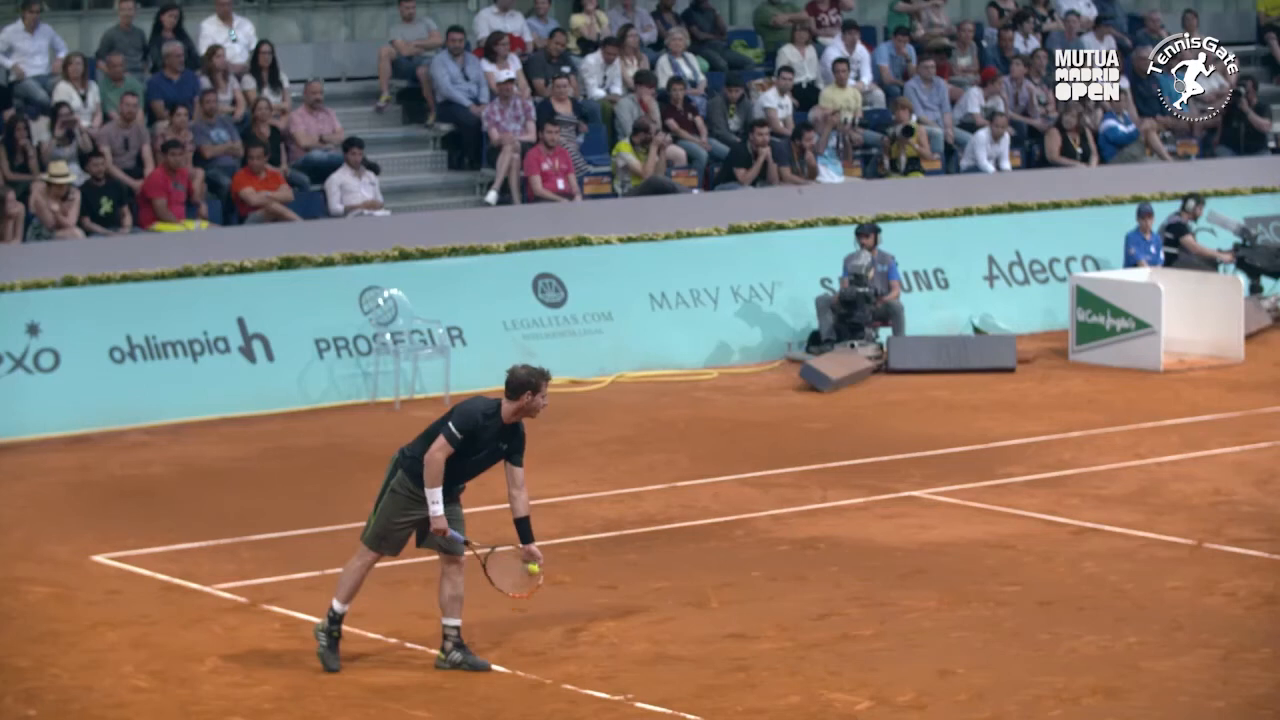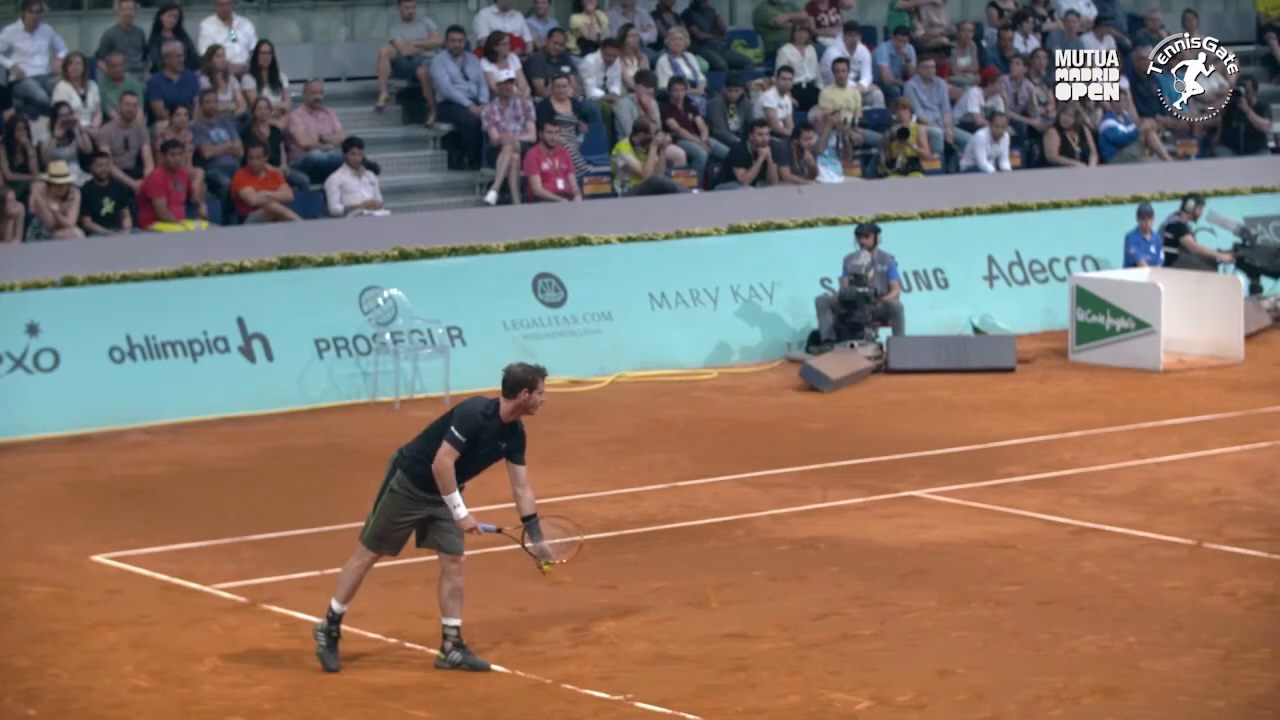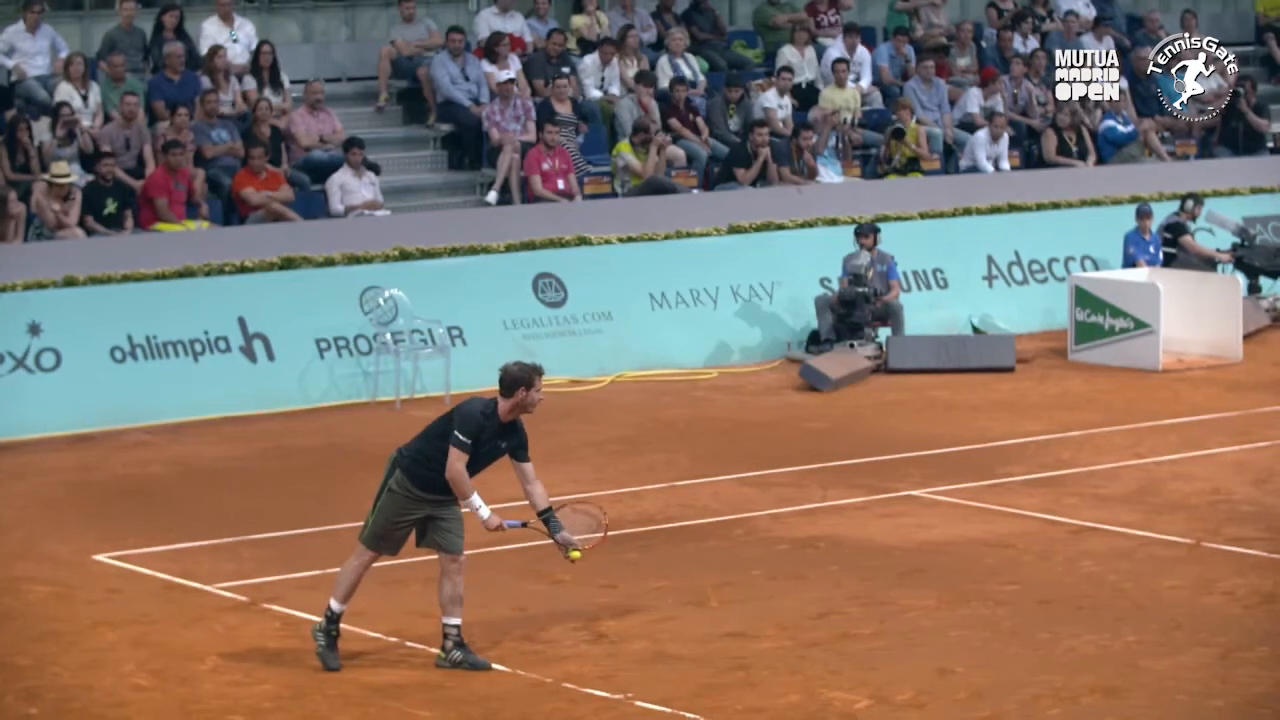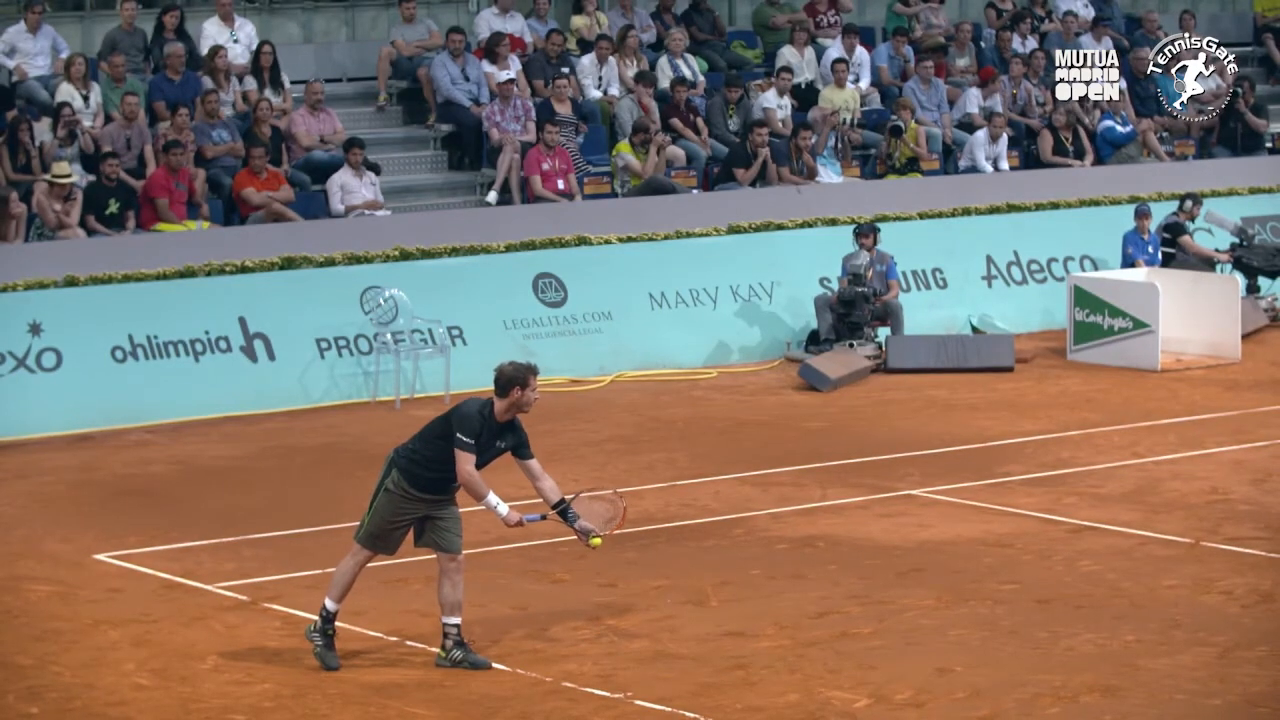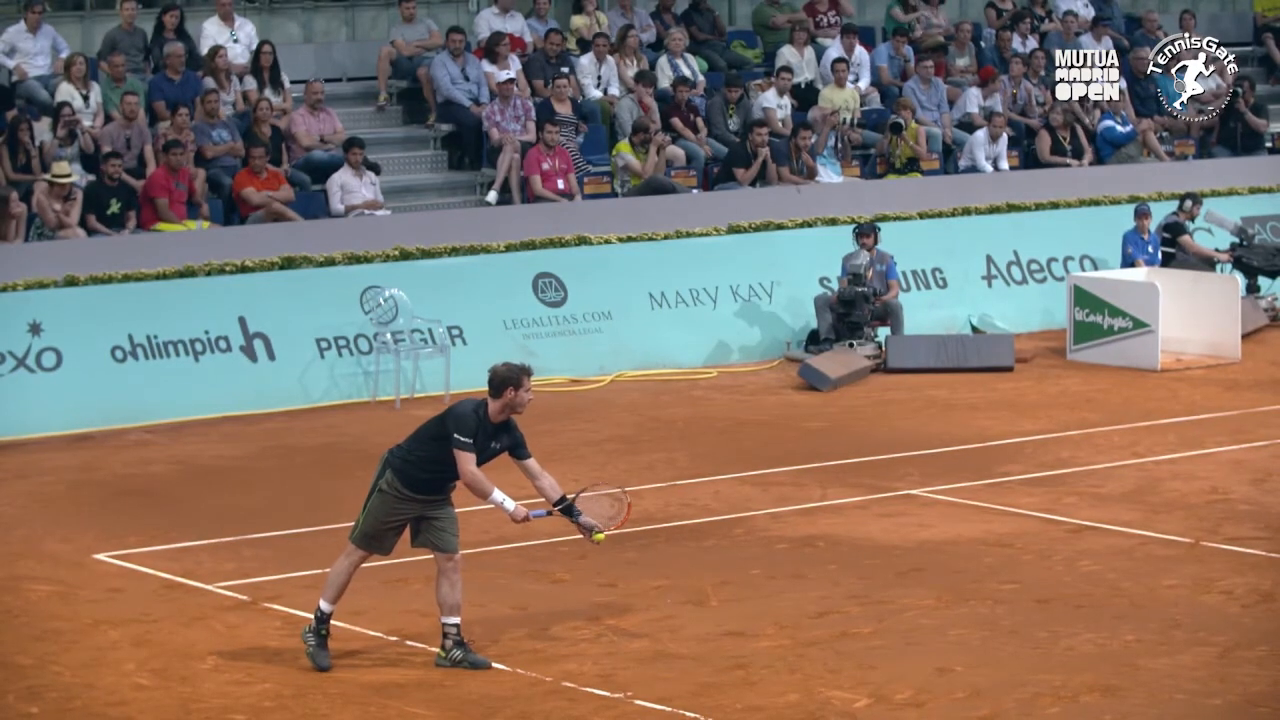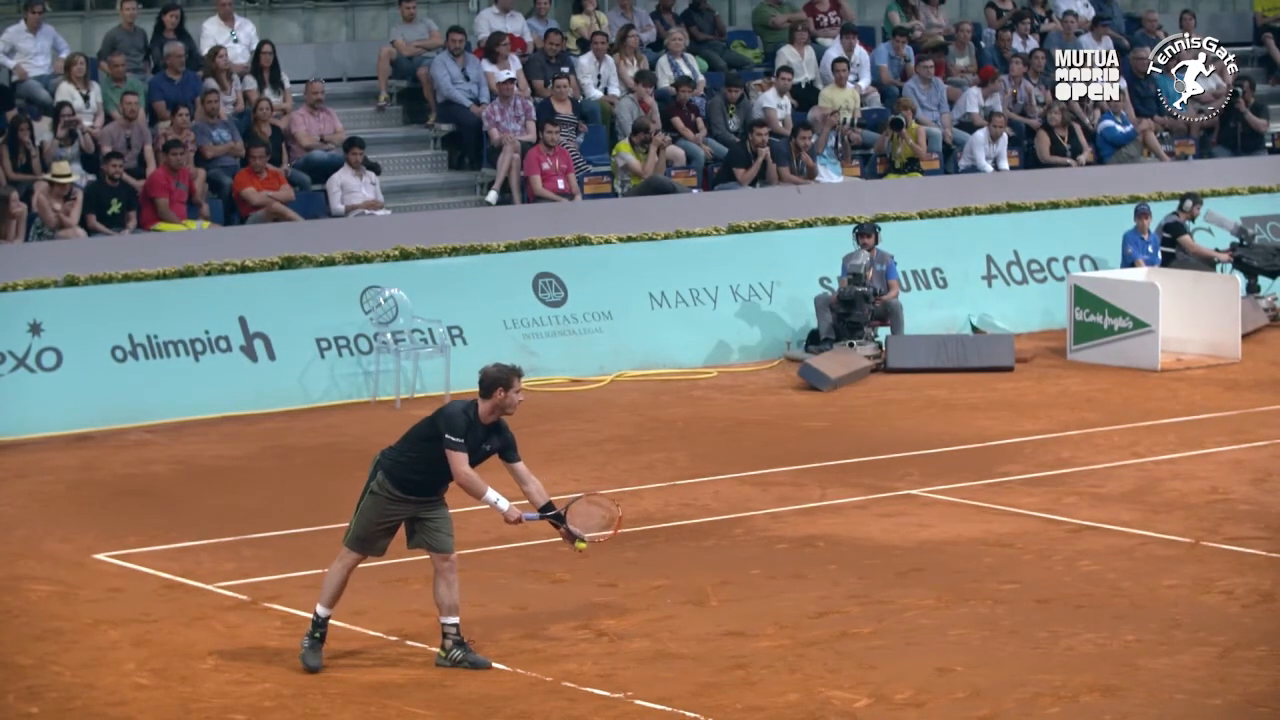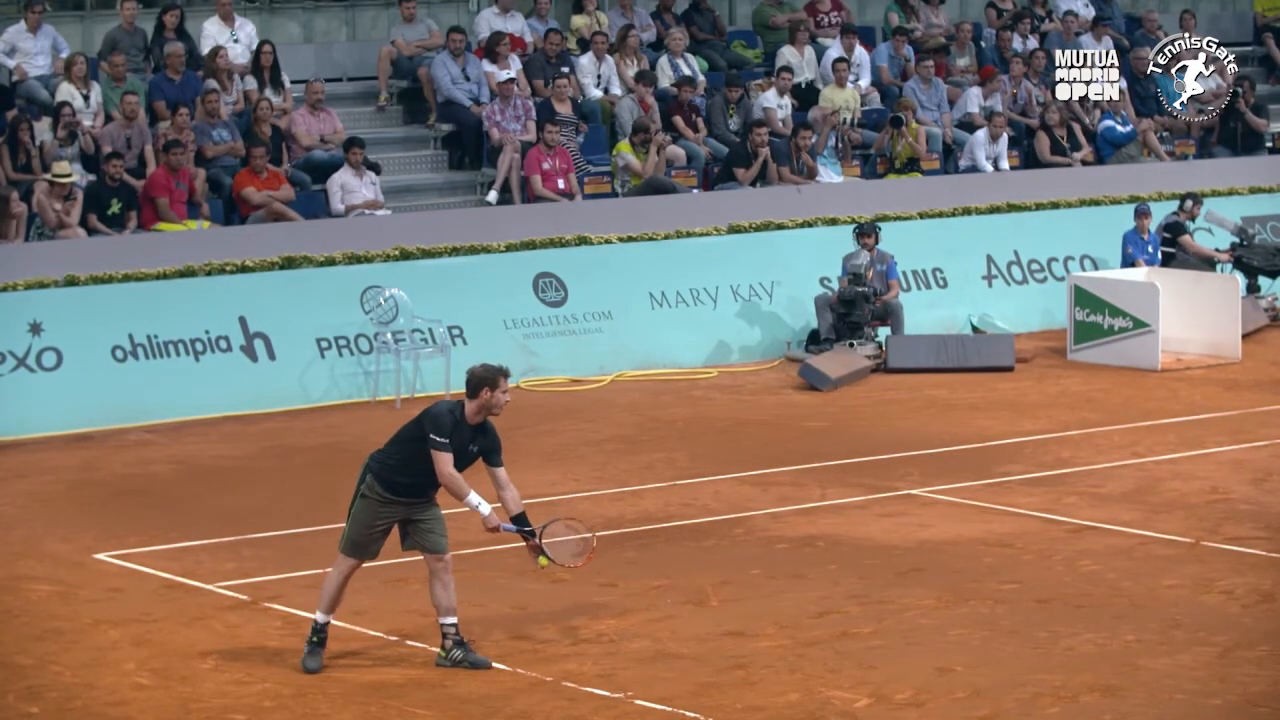
dt=0.5s
person 1, frame 1
left shoulder: (515, 434)
right shoulder: (474, 412)
left elbow: (517, 490)
right elbow: (434, 456)
left wrist: (527, 540)
right wrist: (436, 512)
left hip: (447, 493)
right hip: (410, 482)
left knee: (454, 562)
right knee: (369, 554)
left ankle: (451, 647)
right ankle: (330, 628)
person 1, frame 2
left shoulder: (515, 433)
right shoulder: (474, 413)
left elbow: (522, 488)
right elbow: (441, 464)
left wrist: (535, 537)
right wrist: (461, 514)
left hip: (445, 493)
right hip: (408, 483)
left knee: (454, 562)
right knee: (368, 554)
left ankle: (451, 646)
right ankle: (329, 628)
person 1, frame 3
left shoulder: (514, 432)
right shoulder: (473, 413)
left elbow: (531, 484)
right elbow: (453, 471)
left wrist: (556, 529)
right wrist: (484, 513)
left hip: (443, 495)
right hip: (406, 483)
left knee: (454, 562)
right knee: (367, 554)
left ankle: (451, 646)
right ankle: (328, 627)
person 1, frame 4
left shoulder: (513, 431)
right shoulder: (470, 414)
left elbow: (541, 479)
right elbow: (466, 474)
left wrist: (572, 519)
right wrist: (502, 510)
left hip: (441, 494)
right hip: (403, 483)
left knee: (453, 561)
right knee: (362, 553)
left ankle: (451, 645)
right ankle: (323, 627)
person 1, frame 5
left shoulder: (508, 432)
right shoulder: (465, 415)
left elbow: (540, 477)
right elbow: (469, 475)
left wrist: (575, 515)
right wrist: (509, 506)
left hip: (436, 494)
right hip: (397, 484)
left knee: (450, 561)
right knee: (356, 554)
left ankle: (451, 644)
right ankle: (318, 629)
person 1, frame 6
left shoulder: (500, 433)
right shoulder: (456, 416)
left elbow: (528, 482)
right elbow: (462, 474)
left wrist: (559, 522)
right wrist: (503, 506)
left hip: (429, 496)
right hip: (389, 486)
left knee: (447, 561)
right knee: (350, 557)
left ankle: (451, 644)
right ankle: (315, 634)
person 1, frame 7
left shoulder: (487, 435)
right shoulder: (442, 415)
left elbow: (505, 488)
right elbow: (446, 475)
left wrist: (528, 533)
right wrist: (484, 510)
left hip: (421, 498)
right hip: (380, 490)
left knee: (441, 561)
right knee: (348, 563)
left ankle: (451, 645)
right ankle: (316, 638)
